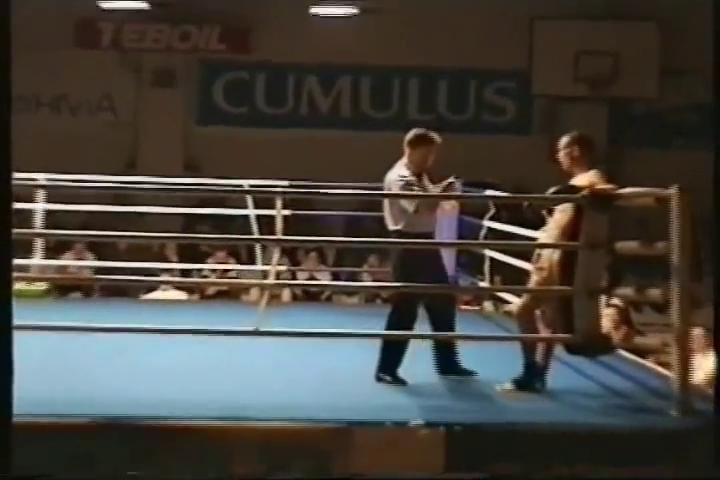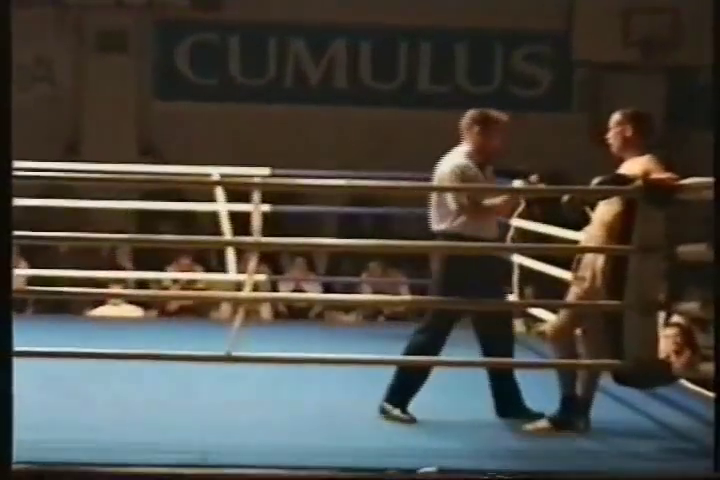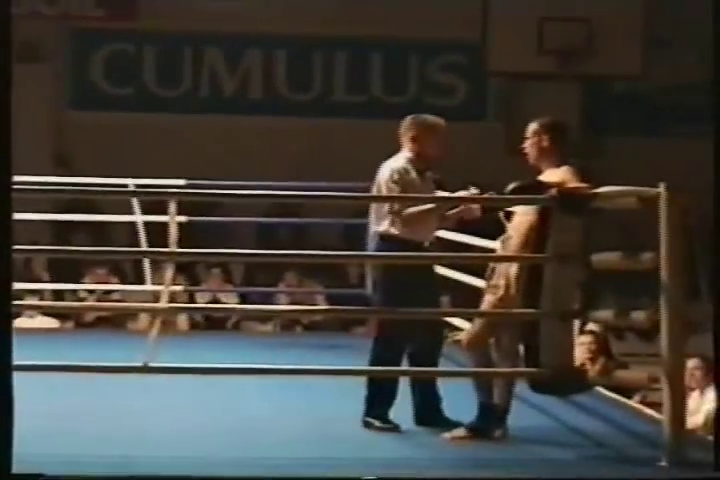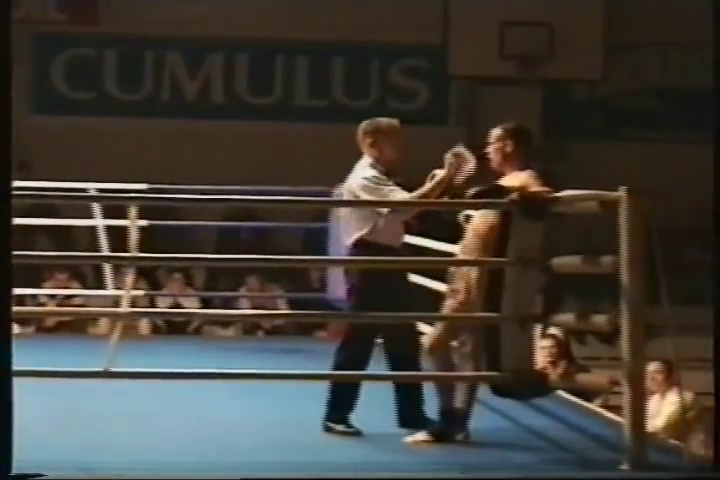
dt=0.4s
person 1, frame 1
left shoulder: (592, 179)
right shoulder: (577, 182)
left hip: (559, 259)
right hip: (549, 256)
left knee: (523, 310)
right knee: (548, 316)
left ankle: (533, 374)
right ankle: (534, 375)
person 1, frame 2
left shoulder: (646, 166)
right shoulder: (629, 168)
left elbow: (670, 184)
left hip: (605, 266)
right hip: (593, 263)
left knee: (560, 331)
right knee: (592, 337)
left ankle: (573, 409)
right ankle: (575, 410)
person 1, frame 3
left shoulder: (563, 176)
right shoulder: (544, 180)
left hip: (520, 276)
right hip: (507, 273)
left knee: (475, 339)
right knee: (504, 344)
left ankle: (490, 417)
right ankle: (492, 418)
person 1, frame 4
left shoulder: (525, 179)
right shoulder: (503, 184)
left elbow: (545, 197)
left hip: (481, 277)
right hip: (468, 274)
left knee: (436, 344)
right knee: (469, 347)
right ankle: (454, 422)
person 2, frame 1
left shoulder: (420, 176)
right shoulder: (398, 178)
left elbow: (429, 205)
right elbow: (423, 206)
left wrist: (441, 190)
right wrist: (441, 191)
left hip: (425, 244)
right hip: (408, 246)
left knee: (443, 302)
right knee: (404, 308)
left ankle: (448, 362)
right ankle: (386, 369)
person 2, frame 2
left shoulder: (483, 169)
right shoulder: (454, 167)
right elbow: (469, 212)
left wrist: (509, 201)
right wrist: (509, 199)
left hip: (482, 254)
right hip: (457, 253)
left knee: (498, 329)
right knee: (437, 327)
left ankle: (508, 403)
right ankle: (395, 399)
person 2, frame 3
left shoulder: (424, 176)
right shoulder: (394, 171)
right elbow: (402, 218)
left wrist: (458, 212)
right wrist: (444, 203)
left hip: (417, 256)
right hip: (394, 255)
left knee: (428, 335)
right knee: (393, 335)
left ankle: (427, 409)
right ankle: (375, 411)
person 2, frame 4
left shoulder: (380, 178)
right shoulder: (364, 179)
left elbow: (400, 211)
right elbow: (408, 204)
left wrist: (436, 183)
right wrist: (444, 177)
left hip: (387, 261)
right hip: (369, 261)
left knee: (404, 339)
right knee: (359, 340)
left ankle: (411, 412)
right ankle: (336, 416)
